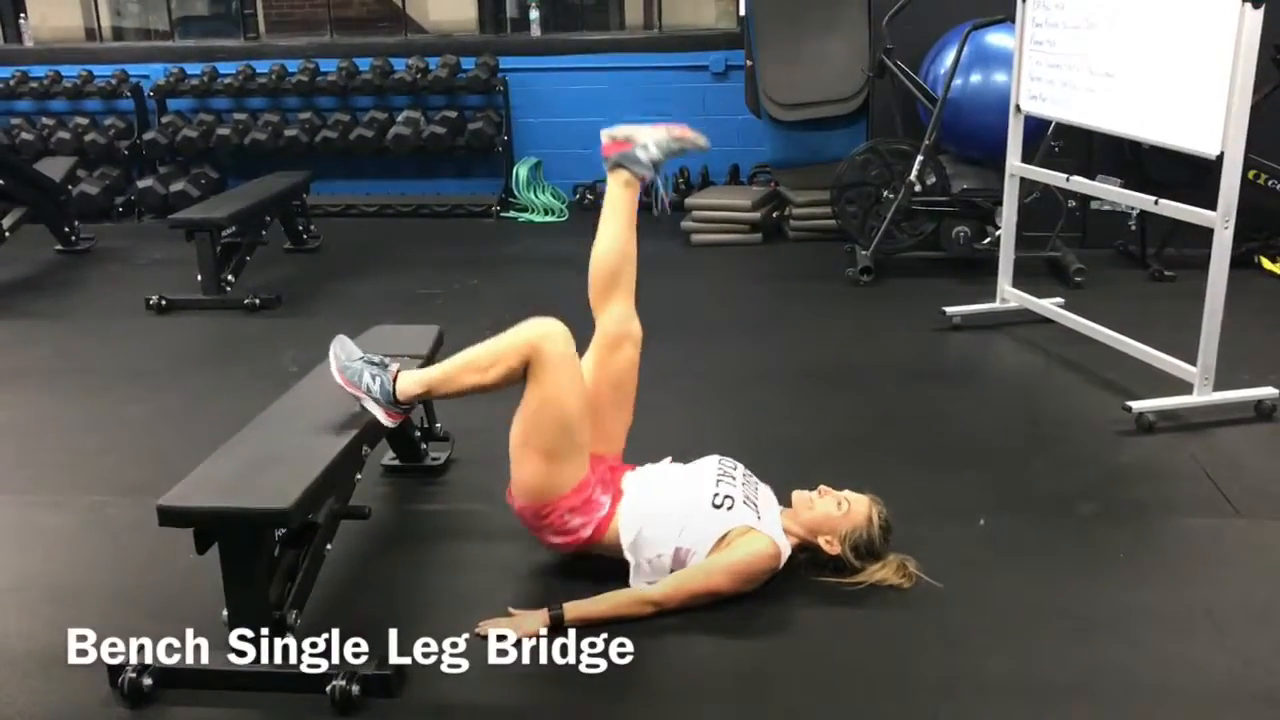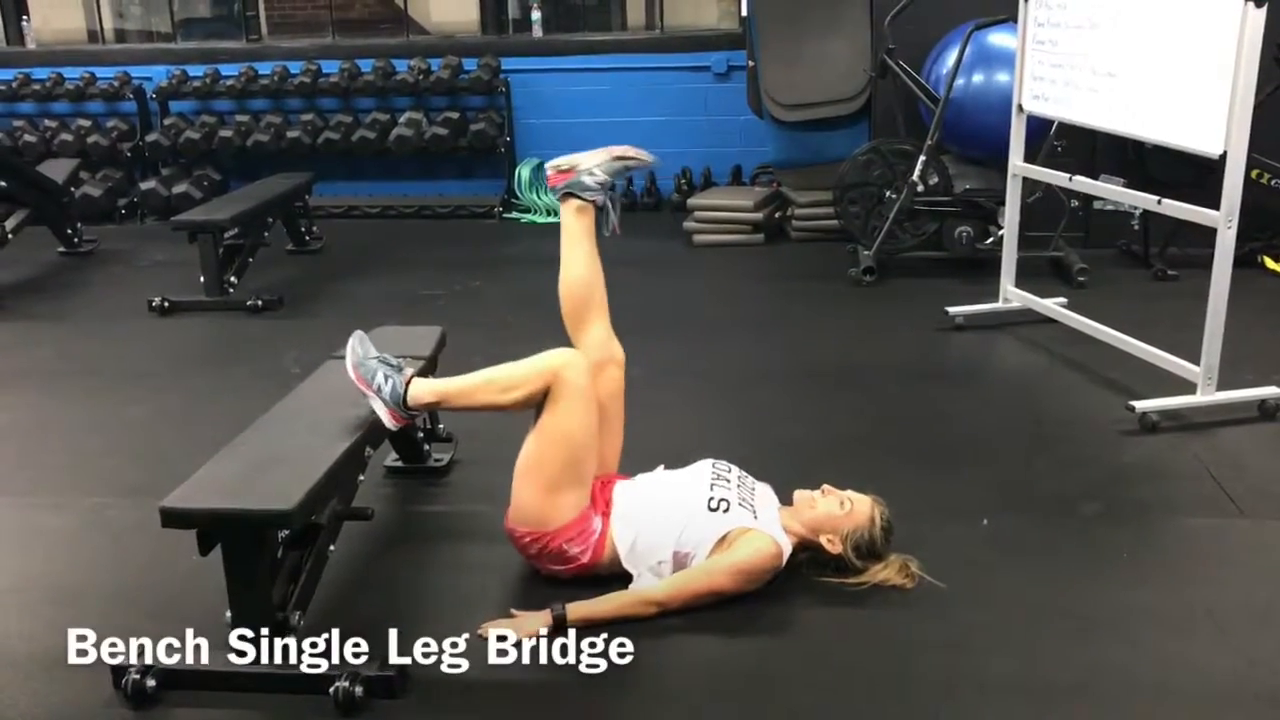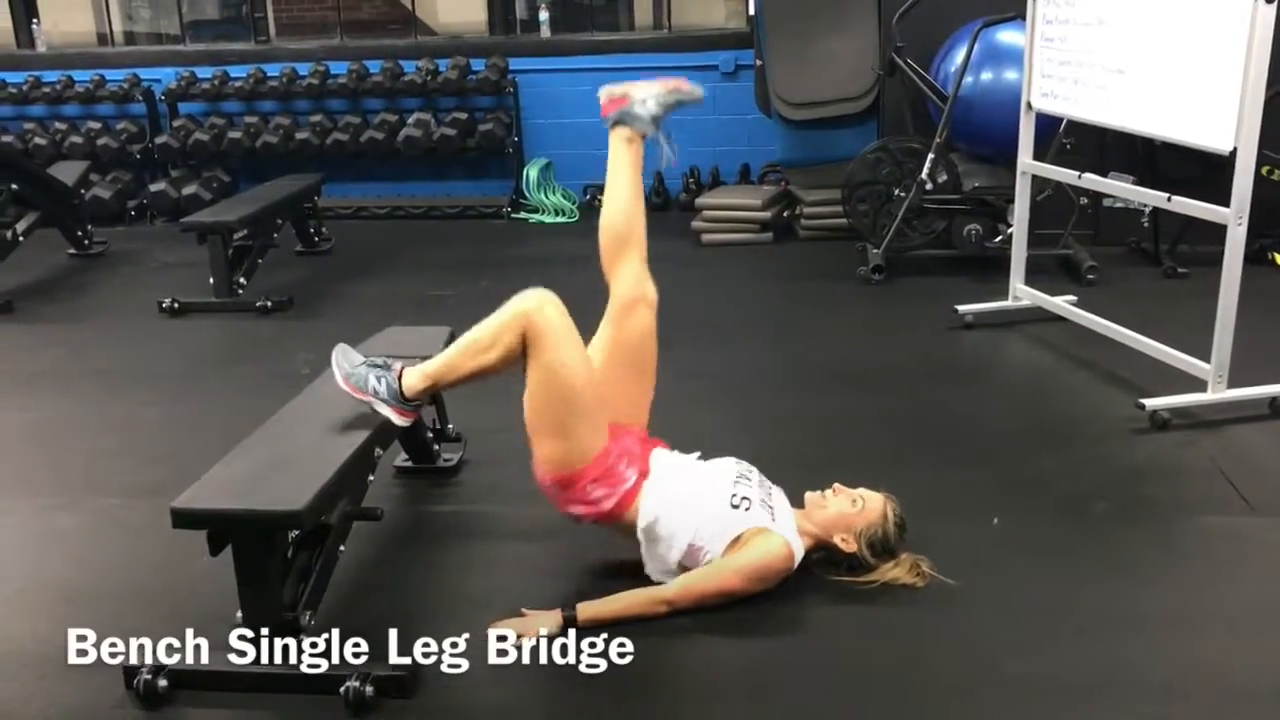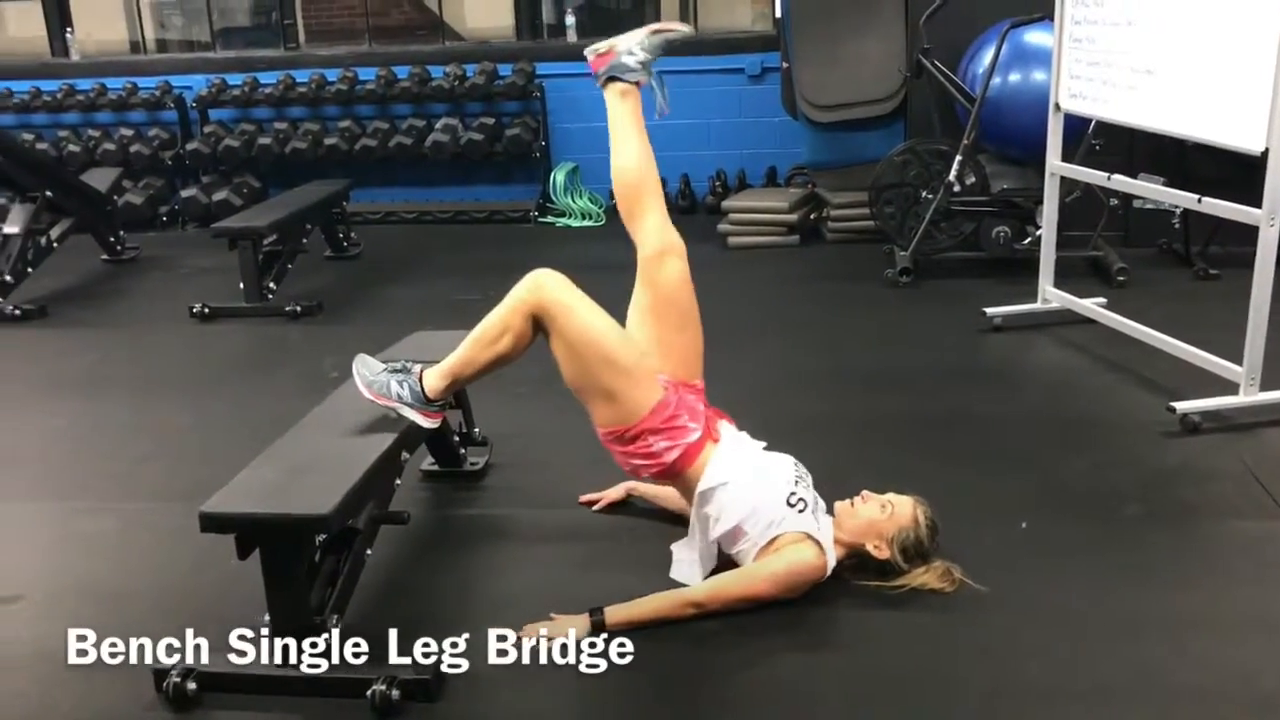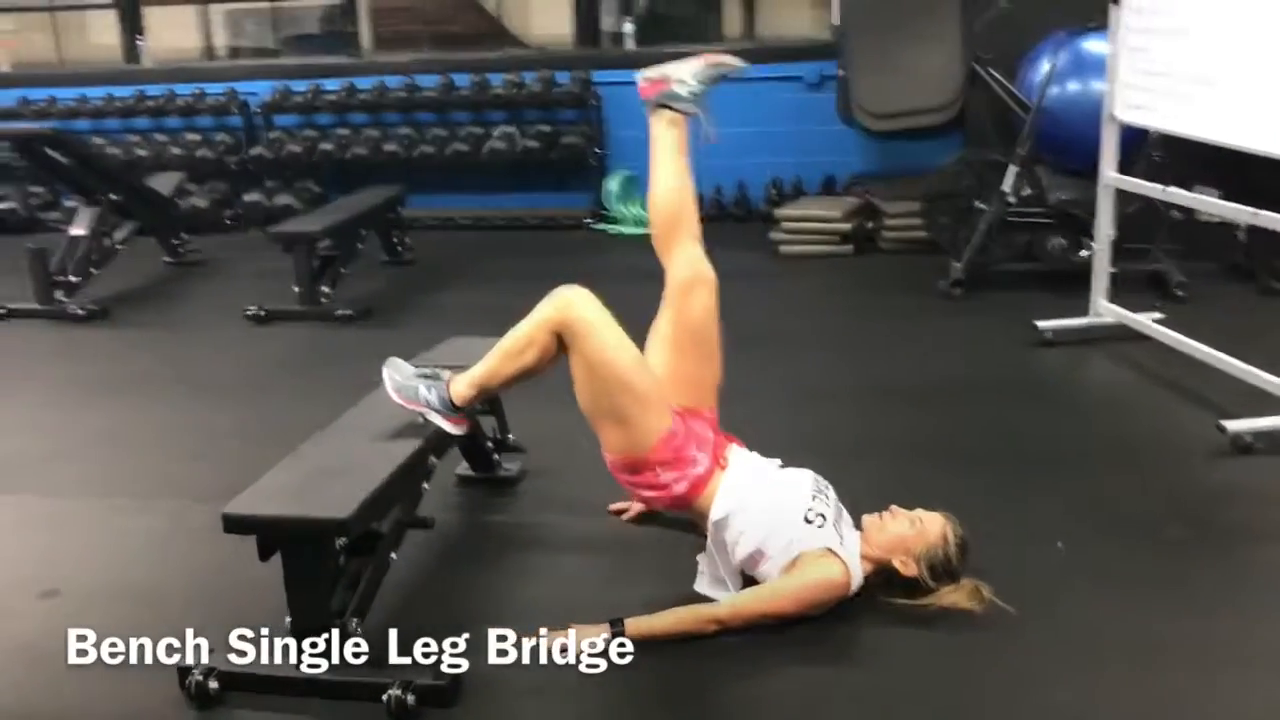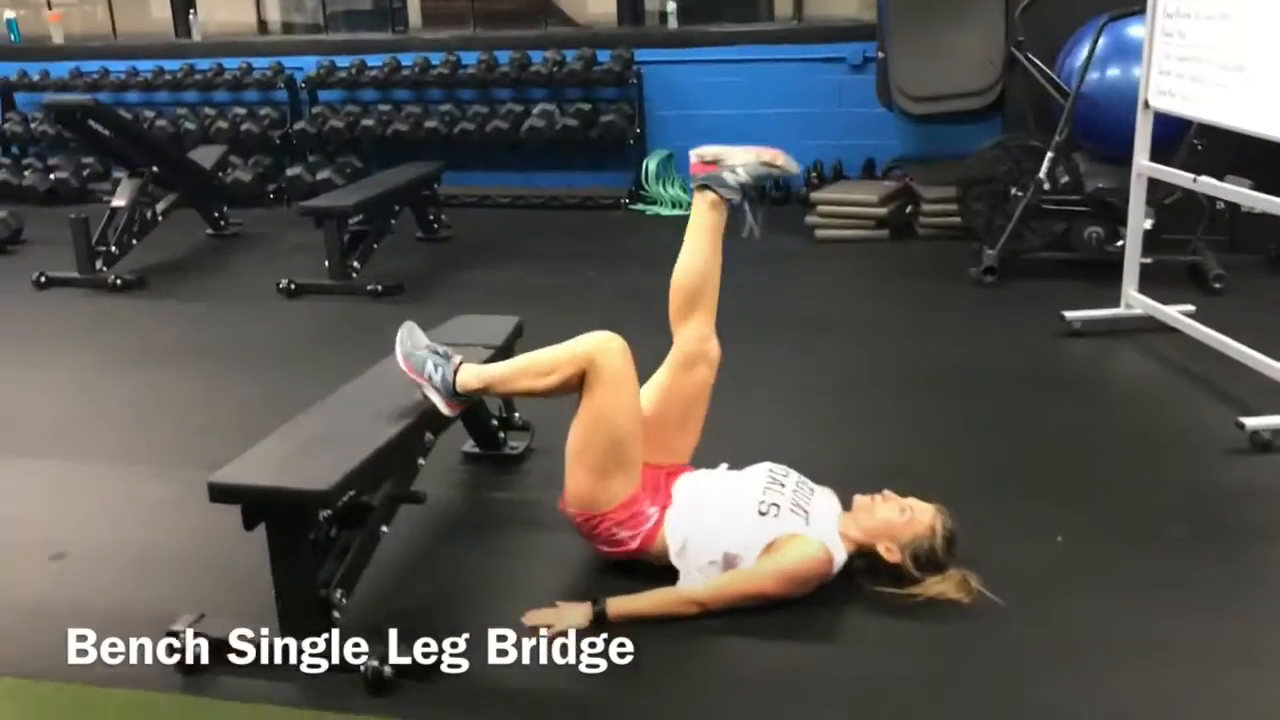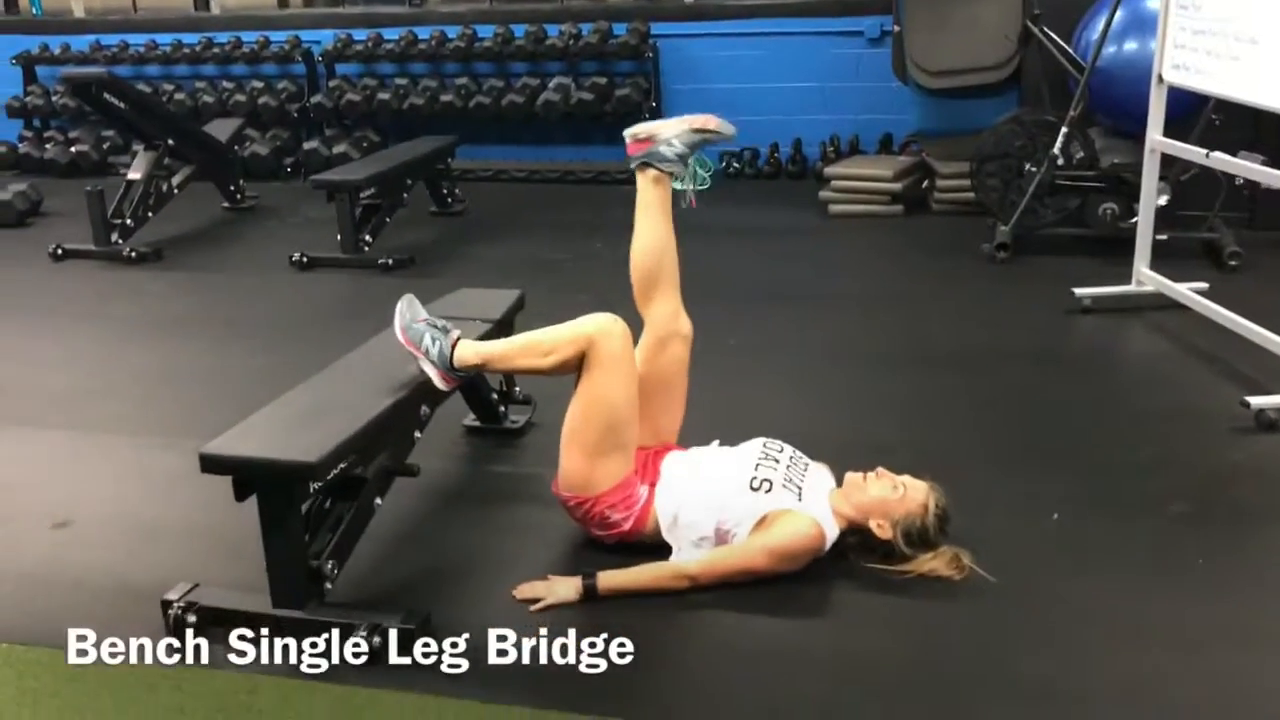
dt=0.4s
person 1, frame 1
left shoulder: (763, 553)
right shoulder: (762, 505)
left elbow: (657, 598)
left wrist: (553, 618)
left hip: (572, 514)
right hip: (599, 486)
left knee: (548, 337)
left ankle: (398, 392)
person 1, frame 2
left shoulder: (764, 552)
right shoulder: (764, 506)
left elbow: (660, 599)
left wrist: (554, 618)
left hip: (563, 537)
right hip: (599, 502)
left knee: (570, 364)
left ankle: (409, 395)
person 1, frame 3
left shoulder: (776, 555)
right shoulder: (775, 515)
left elbow: (669, 597)
left wrist: (565, 617)
left hip: (598, 476)
right hip: (622, 459)
left knee: (537, 308)
left ankle: (404, 391)
person 1, frame 4
left shoulder: (810, 559)
right shoulder: (813, 519)
left elbow: (699, 601)
left wrist: (593, 622)
left hip: (659, 428)
right hip: (676, 415)
left knee: (543, 289)
right knee: (660, 246)
left ankle: (427, 391)
person 1, frame 5
left shoulder: (834, 577)
right shoulder: (837, 531)
left elbow: (719, 617)
left wrist: (614, 632)
left hip: (672, 465)
right hip: (693, 449)
left knee: (571, 306)
right knee: (692, 277)
left ankle: (454, 398)
person 1, frame 6
left shoulder: (815, 558)
right shoulder: (827, 509)
left elbow: (701, 599)
left wrist: (596, 612)
left hip: (624, 518)
right hip: (658, 486)
left knee: (605, 349)
left ankle: (459, 381)
person 1, frame 7
left shoulder: (806, 535)
right shoulder: (821, 487)
left elbow: (692, 573)
left wrist: (586, 587)
left hip: (617, 500)
right hip: (652, 469)
left knee: (606, 332)
left ankle: (456, 358)
